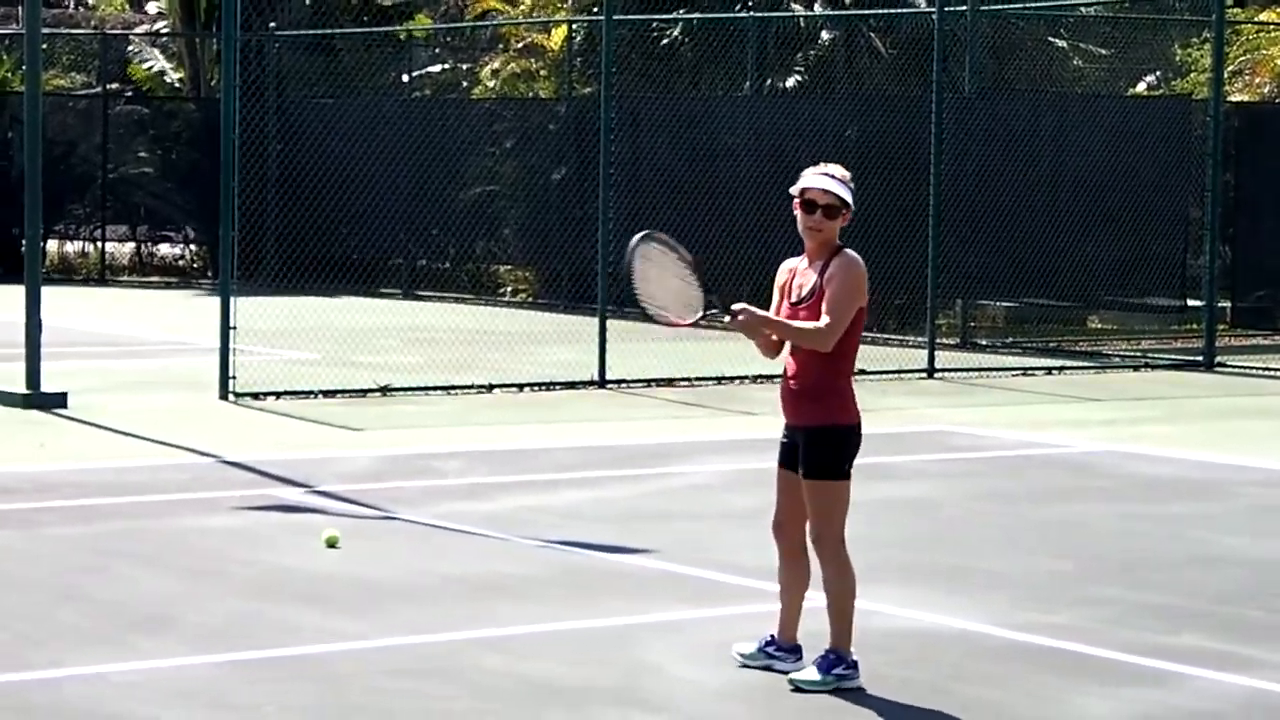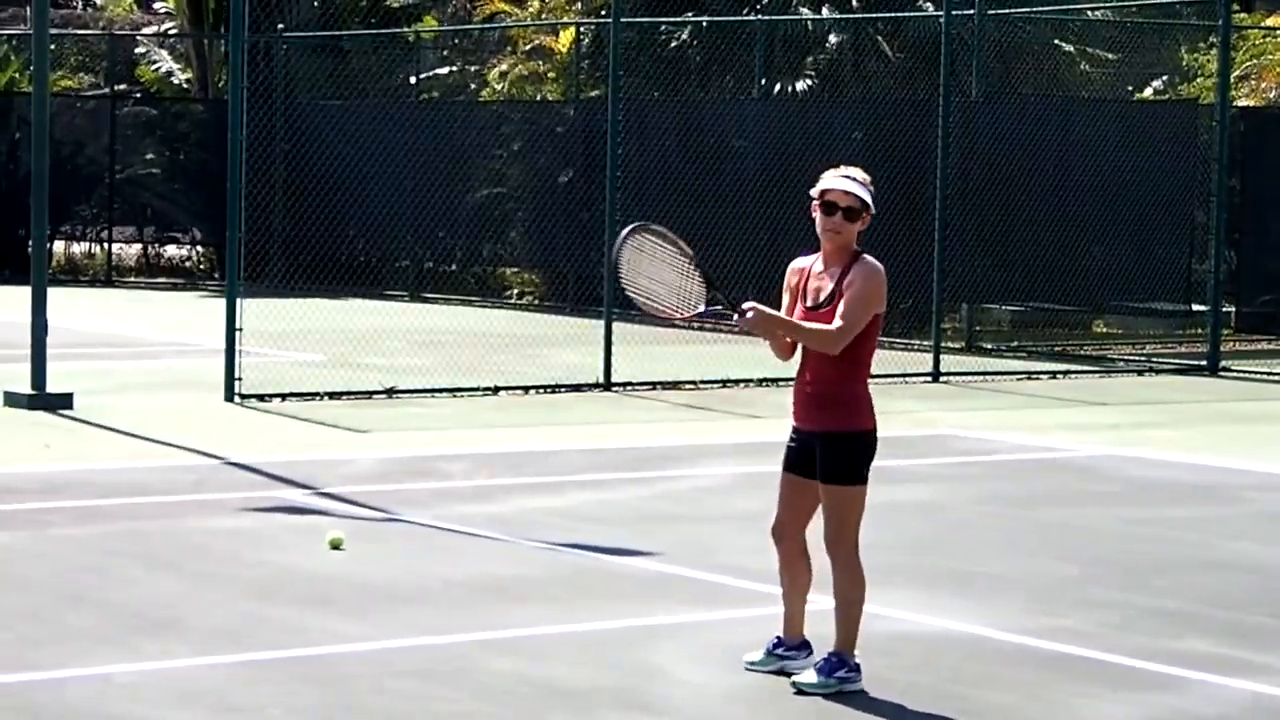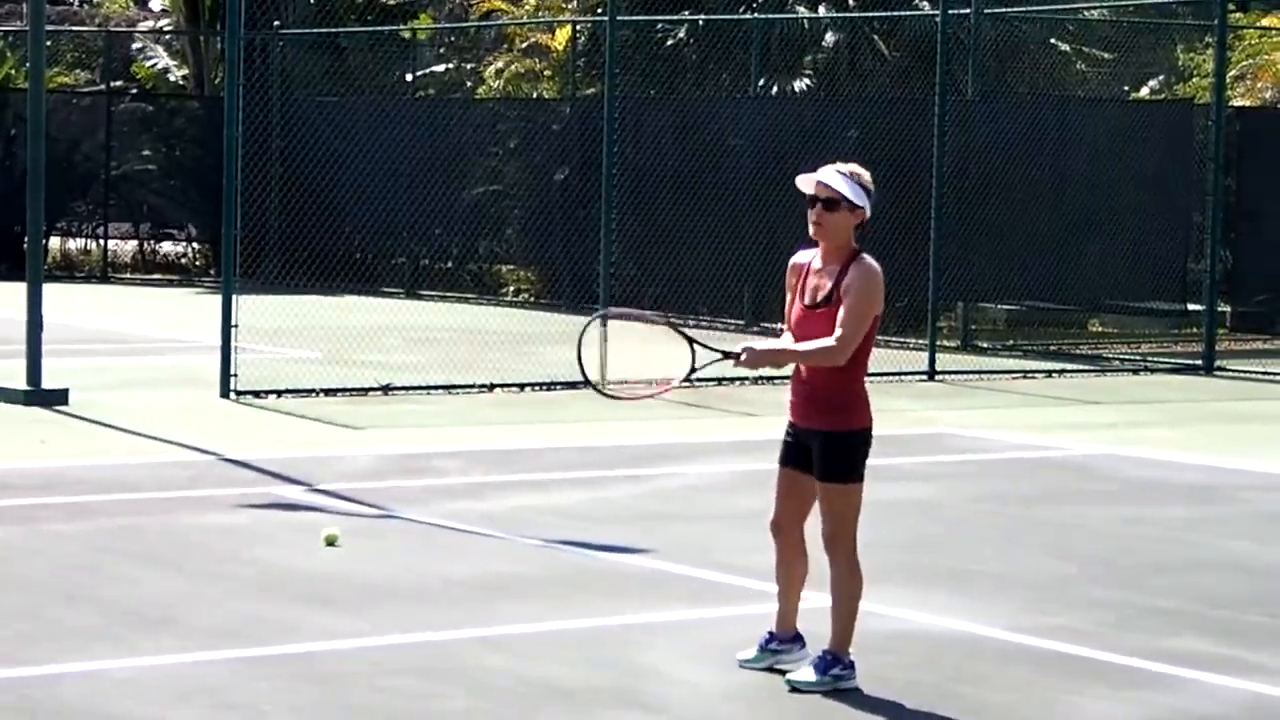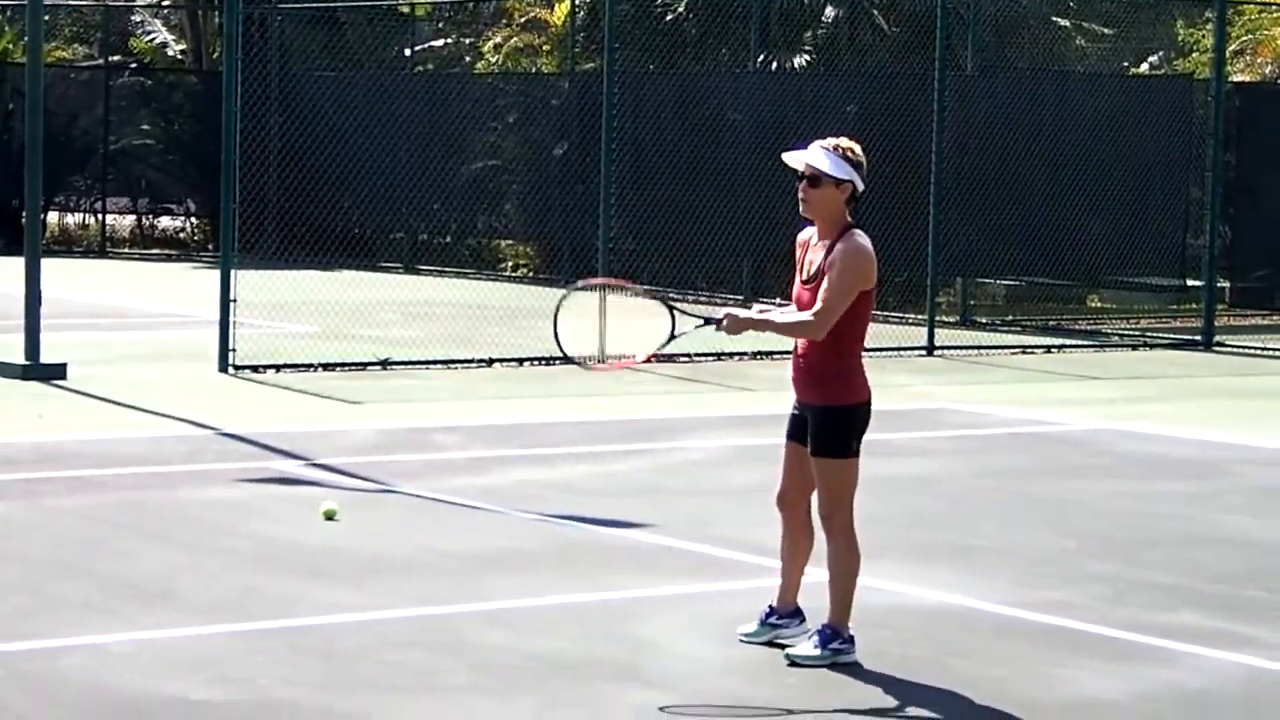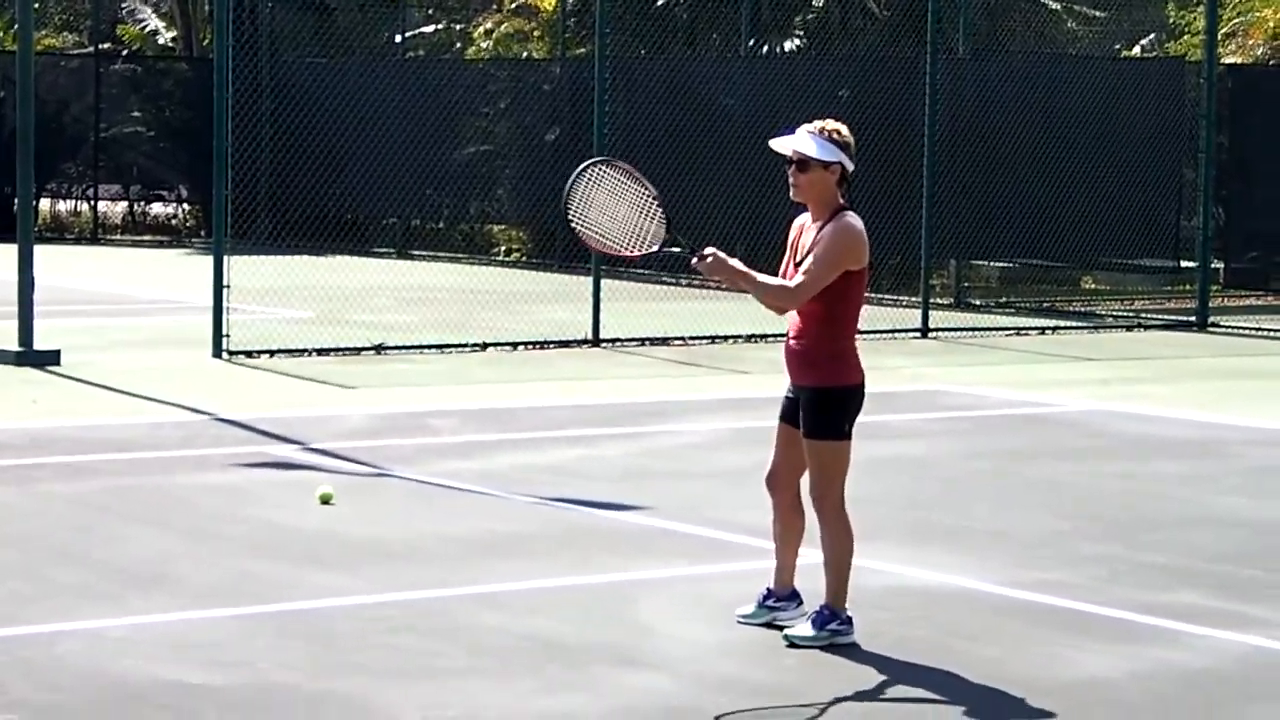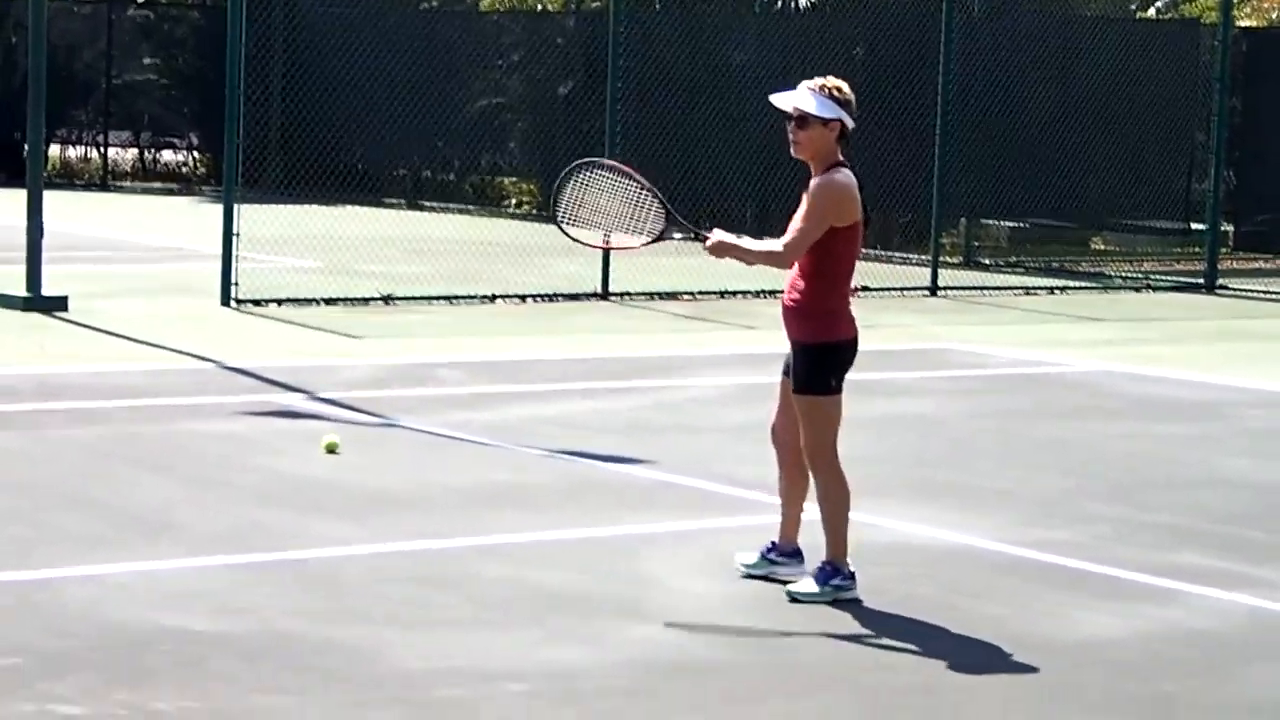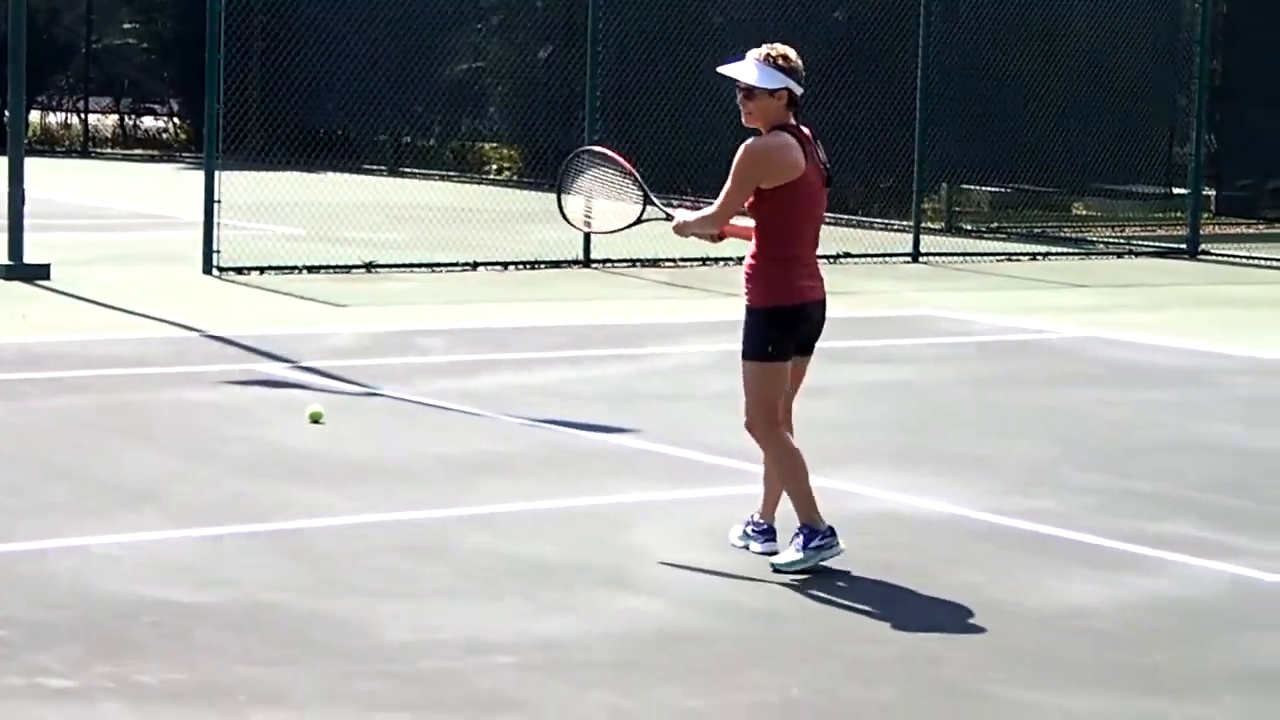
dt=0.3s
person 1, frame 1
left shoulder: (847, 266)
right shoulder: (789, 269)
left elbow: (825, 337)
right elbow: (773, 345)
left wrist: (762, 316)
right wrist: (753, 328)
left hip: (830, 423)
right hip: (798, 420)
left knee: (827, 540)
right knee: (786, 531)
left ankle: (841, 659)
right ankle: (784, 642)
person 1, frame 2
left shoulder: (866, 273)
right shoulder: (799, 269)
left elbow: (834, 338)
right elbow: (785, 348)
left wrist: (773, 318)
right wrist: (768, 328)
left hip: (847, 427)
right hip: (807, 424)
left knee: (840, 544)
right knee: (785, 533)
left ankle: (844, 662)
right ankle: (792, 642)
person 1, frame 3
left shoulder: (865, 274)
right shoulder: (799, 265)
left elbow: (839, 349)
left wrist: (773, 353)
right wrist: (774, 350)
left hip: (842, 426)
right hip: (803, 421)
left knee: (838, 542)
right knee: (784, 527)
left ankle: (839, 660)
right ankle: (785, 636)
person 1, frame 4
left shoulder: (853, 250)
right shoulder: (806, 240)
left elbow: (816, 325)
left wrist: (752, 320)
right wrist: (760, 315)
left hip: (839, 400)
right hip: (809, 396)
left knee: (834, 516)
right knee: (791, 501)
left ankle: (838, 634)
right ankle: (785, 611)
person 1, frame 5
left shoulder: (845, 231)
right shoulder: (802, 225)
left elbow: (793, 294)
right elbow: (783, 299)
left wrist: (733, 268)
right wrist: (737, 275)
left hip: (832, 383)
right hip: (804, 379)
left knee: (826, 499)
right knee: (780, 483)
left ankle: (835, 615)
right ankle: (783, 593)
person 1, frame 6
left shoulder: (831, 185)
right shoulder: (826, 182)
left elbow: (786, 252)
left wrist: (731, 244)
right wrist: (750, 249)
left hip: (821, 338)
right hip: (816, 335)
left knee: (818, 454)
right knee: (785, 437)
left ankle: (838, 571)
right ankle: (784, 548)
person 1, frame 7
left shoulder: (761, 149)
right shoulder: (805, 144)
left elbow: (716, 217)
left wrist: (687, 224)
right wrist: (730, 228)
left hip: (775, 302)
right hip: (807, 299)
left knee: (762, 422)
right knee: (774, 417)
left ankle: (816, 531)
right ankle: (763, 524)
